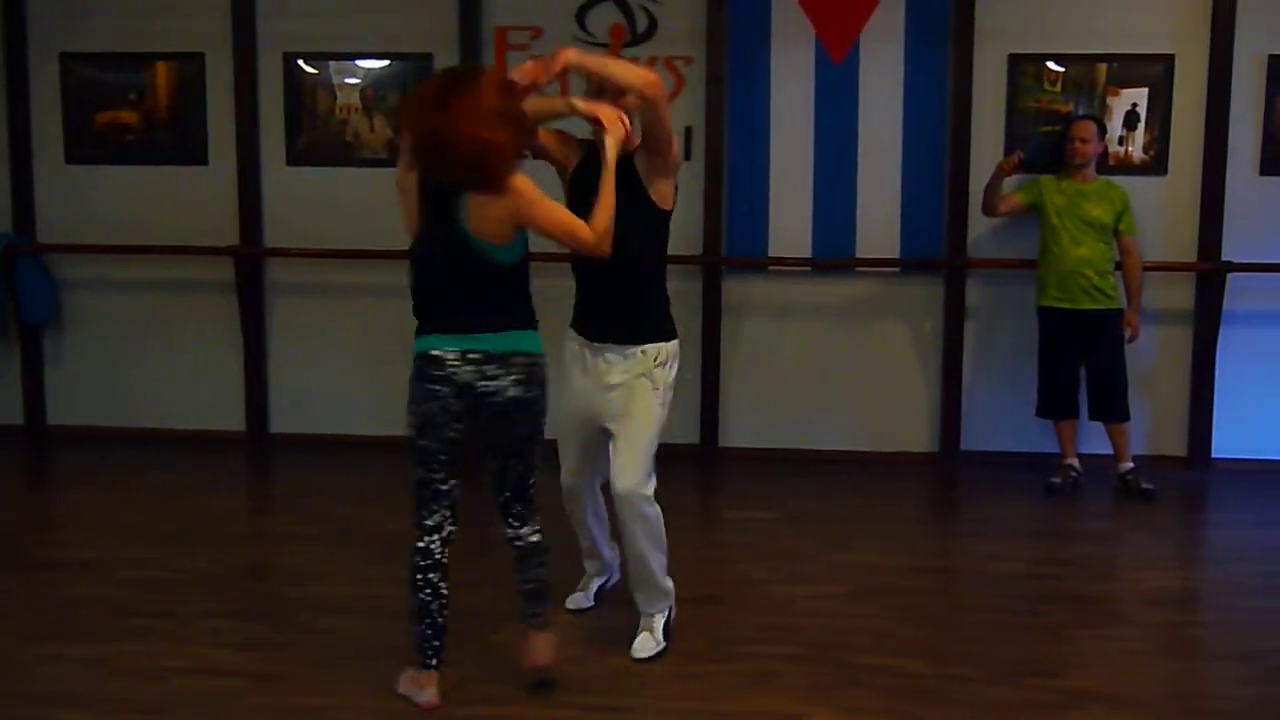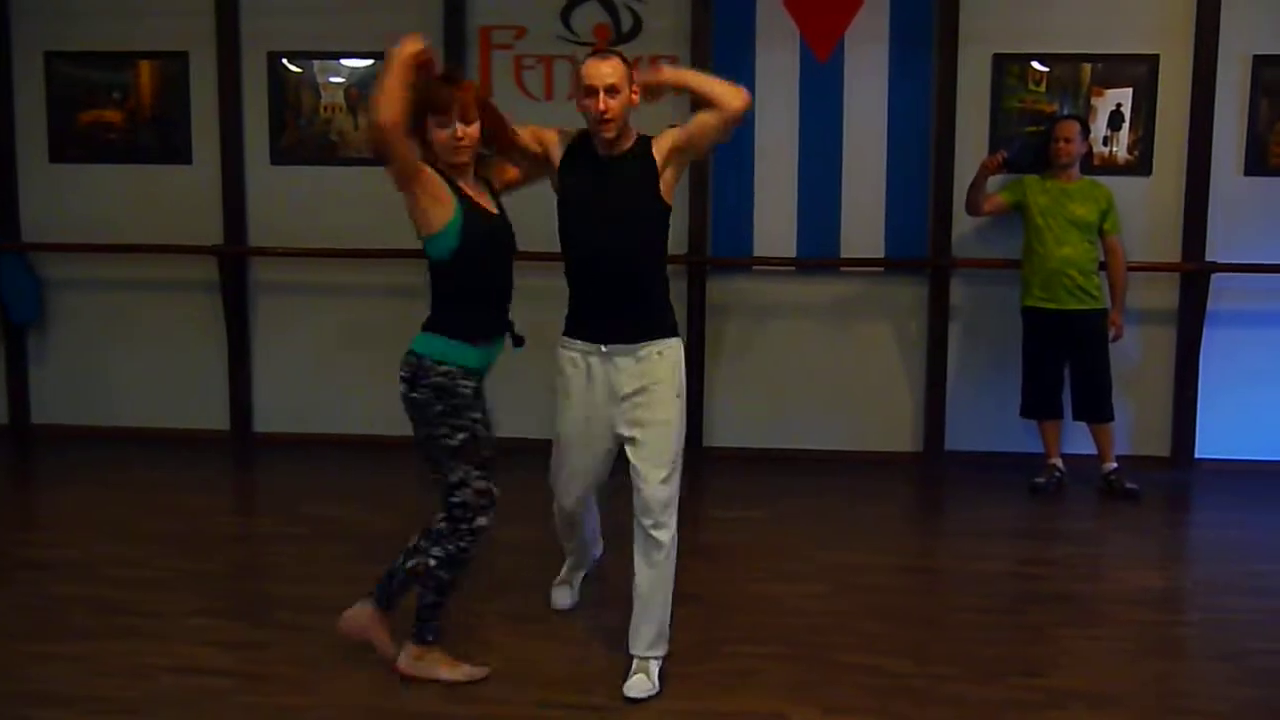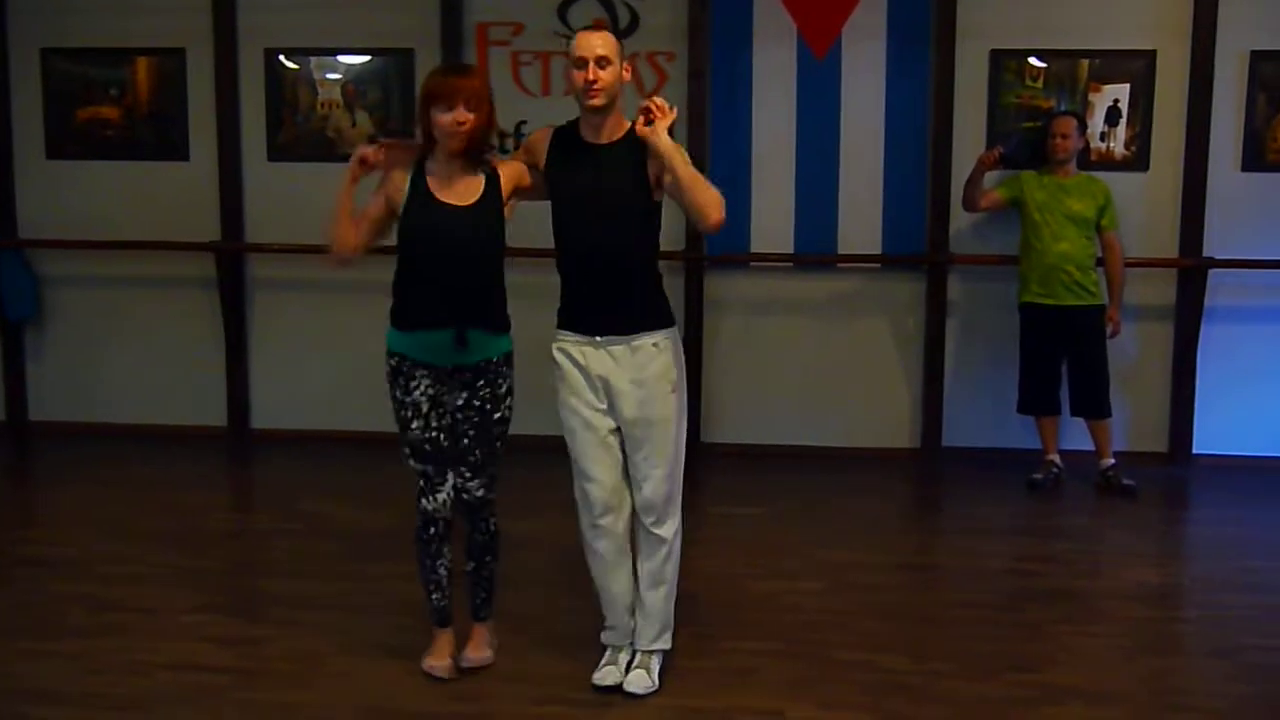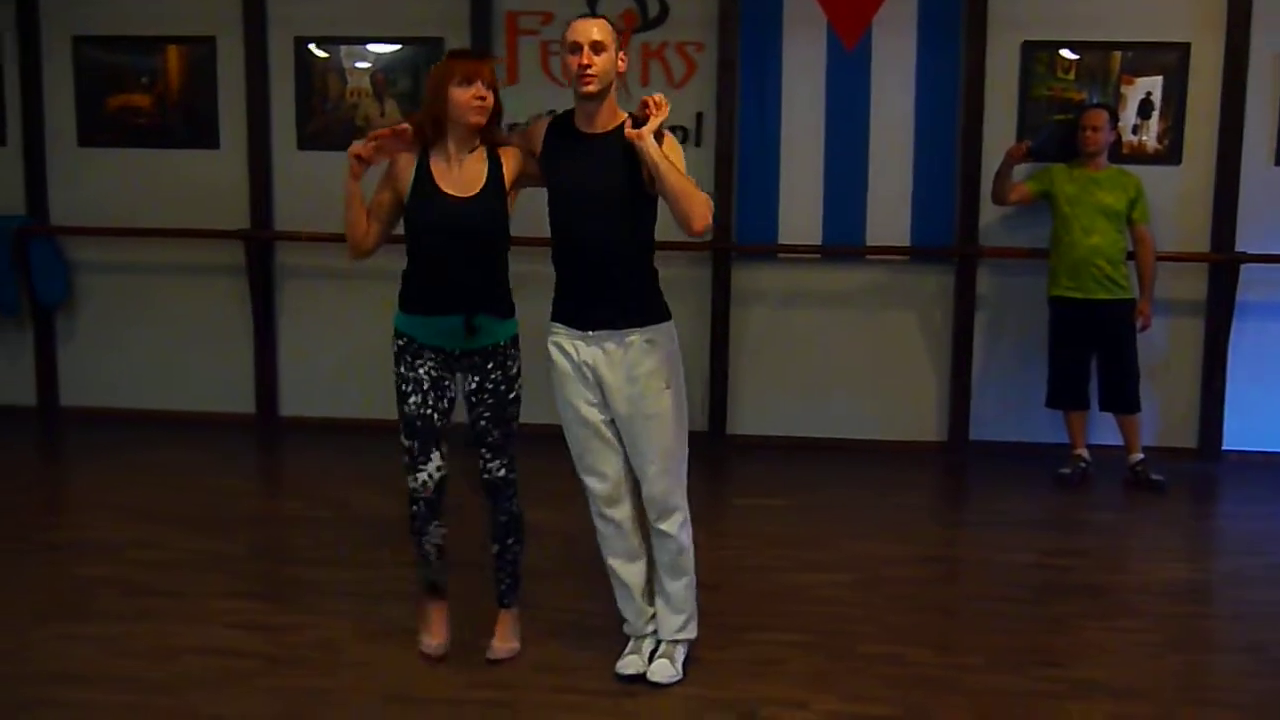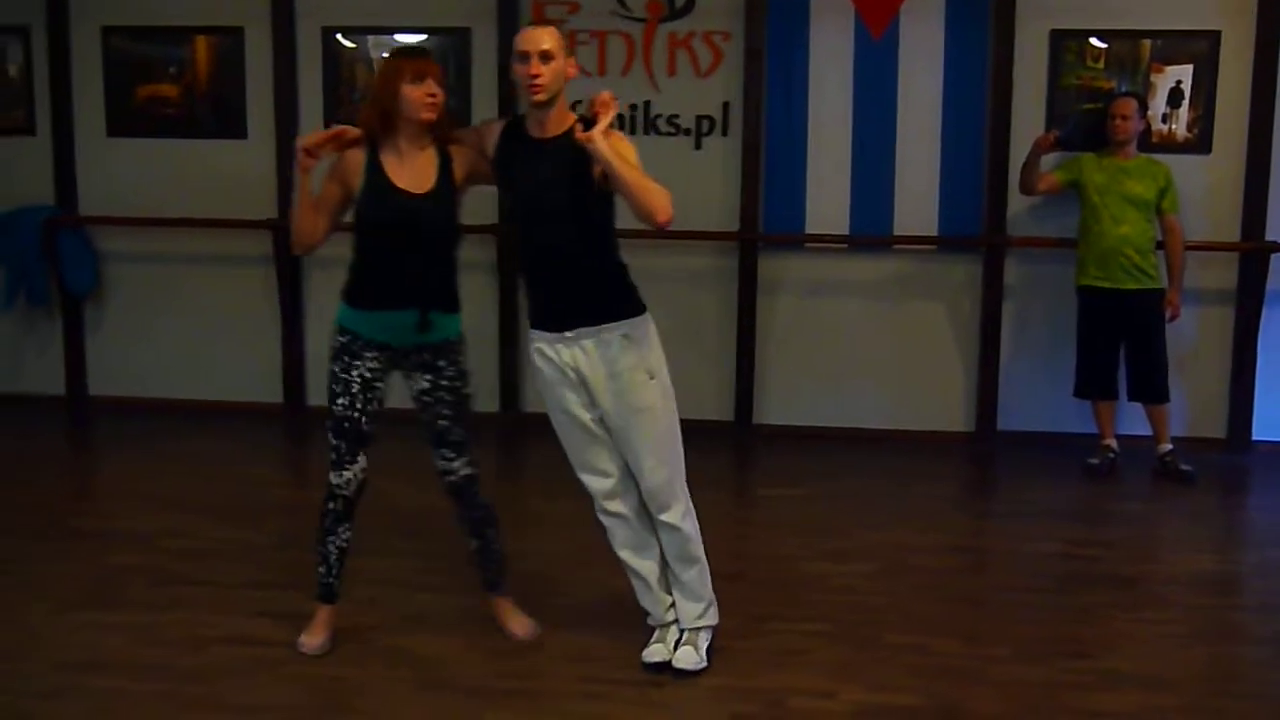
dt=0.3s
person 1, frame 1
left shoulder: (655, 160)
right shoulder: (575, 157)
left elbow: (650, 86)
left wrist: (574, 59)
left hip: (645, 354)
right hip: (584, 348)
left knee: (629, 484)
right knee: (575, 480)
left ankle: (656, 610)
right ankle: (600, 568)
person 1, frame 2
left shoulder: (660, 154)
right shoulder: (558, 150)
left elbow: (736, 102)
left wrist: (669, 75)
left hip: (652, 355)
right hip: (580, 353)
left knee: (654, 505)
right knee: (570, 490)
left ankle: (648, 651)
right ankle: (580, 554)
person 1, frame 3
left shoulder: (651, 150)
right shoulder: (544, 146)
left elbow: (711, 218)
left wrist: (663, 145)
left hip: (648, 345)
right hip: (576, 347)
left knee: (656, 502)
right knee: (599, 500)
left ankle: (652, 642)
right ankle: (618, 635)
person 1, frame 4
left shoulder: (652, 141)
right shoulder: (544, 137)
left elbow: (698, 223)
left wrist: (645, 144)
left hip: (644, 341)
right hip: (572, 339)
left knee: (661, 495)
right knee: (605, 494)
left ankle: (674, 630)
right ankle: (638, 625)
person 1, frame 5
left shoulder: (601, 142)
right shoulder: (496, 140)
left elbow: (660, 214)
left wrist: (597, 145)
left hip: (619, 333)
right hip: (550, 343)
left knee: (661, 485)
right knee: (606, 490)
left ankle: (698, 618)
right ankle: (664, 616)
person 2, frame 1
left shoulder: (417, 181)
right shoulder: (510, 193)
left elbow: (413, 133)
right elbow: (598, 242)
left wrist: (462, 85)
right wrist: (610, 151)
left hip: (440, 374)
right hip: (516, 372)
left knee: (433, 522)
right knee: (517, 505)
left ankle: (427, 672)
right ankle: (538, 634)
person 2, frame 2
left shoulder: (486, 181)
right shoulder: (424, 183)
right elbow: (385, 126)
right wrist: (402, 62)
left hip: (461, 372)
right hip: (445, 374)
left knee: (463, 508)
right knee: (472, 515)
left ankle: (374, 610)
right ankle: (419, 648)
person 2, frame 3
left shoulder: (505, 178)
right shoulder: (402, 181)
right elbow: (344, 250)
right wrist: (354, 177)
left hip: (485, 361)
right hip: (417, 360)
left knee: (477, 498)
right knee: (435, 499)
left ankle: (481, 623)
right ankle: (441, 630)
person 2, frame 4
left shoulder: (506, 164)
right shoulder: (406, 164)
right elbow: (360, 245)
right wrist: (355, 174)
left hip: (491, 342)
right hip: (420, 339)
left knee: (499, 479)
right knee: (424, 476)
left ankle: (508, 611)
right ankle: (435, 602)
person 2, frame 5
left shoulder: (458, 162)
right shoulder: (356, 160)
right elbow: (305, 240)
right wrist: (304, 168)
left hip: (436, 338)
right hip: (365, 336)
left knee: (458, 473)
right knee: (344, 475)
left ankle: (499, 594)
right ankle: (326, 607)
person 3, frame 1
left shoulder: (1115, 195)
right shoulder: (1044, 187)
left elbow: (1130, 254)
right elbow: (992, 208)
left wrist: (1133, 308)
right wrist: (998, 176)
left hip: (1104, 308)
right hip: (1056, 308)
left knee: (1112, 391)
right knee: (1059, 391)
left ankle: (1126, 468)
right ankle: (1070, 465)
person 3, frame 2
left shoulder: (1100, 194)
right shoulder: (1028, 187)
left elbow: (1114, 253)
right elbow: (976, 208)
left wrist: (1118, 308)
right wrist: (982, 176)
left hip: (1088, 309)
right hip: (1040, 308)
left knee: (1096, 392)
right knee: (1044, 391)
left ankle: (1110, 469)
right ankle: (1054, 465)
person 3, frame 3
left shoulder: (1097, 190)
right shoulder: (1025, 183)
left elbow: (1112, 249)
right elbow: (973, 204)
left wrist: (1115, 304)
right wrist: (979, 171)
left hip: (1086, 305)
right hip: (1037, 304)
left knee: (1093, 388)
right knee: (1041, 387)
left ankle: (1107, 465)
right ankle: (1052, 461)
person 3, frame 4
left shoulder: (1129, 183)
right shoulder: (1055, 176)
left elbow: (1144, 242)
right elbow: (1003, 197)
left wrist: (1146, 298)
right wrist: (1007, 164)
left hip: (1116, 299)
right hip: (1067, 297)
left knee: (1123, 383)
right knee: (1070, 381)
left ankle: (1136, 460)
right ankle: (1080, 456)
person 3, frame 5
left shoulder: (1158, 172)
right shoulder: (1084, 165)
left elbow: (1173, 232)
right elbow: (1031, 187)
left wrist: (1175, 287)
right wrist: (1035, 154)
left hip: (1145, 288)
right hip: (1096, 287)
left knee: (1152, 373)
right knee: (1098, 371)
left ankle: (1165, 451)
right ankle: (1108, 446)
